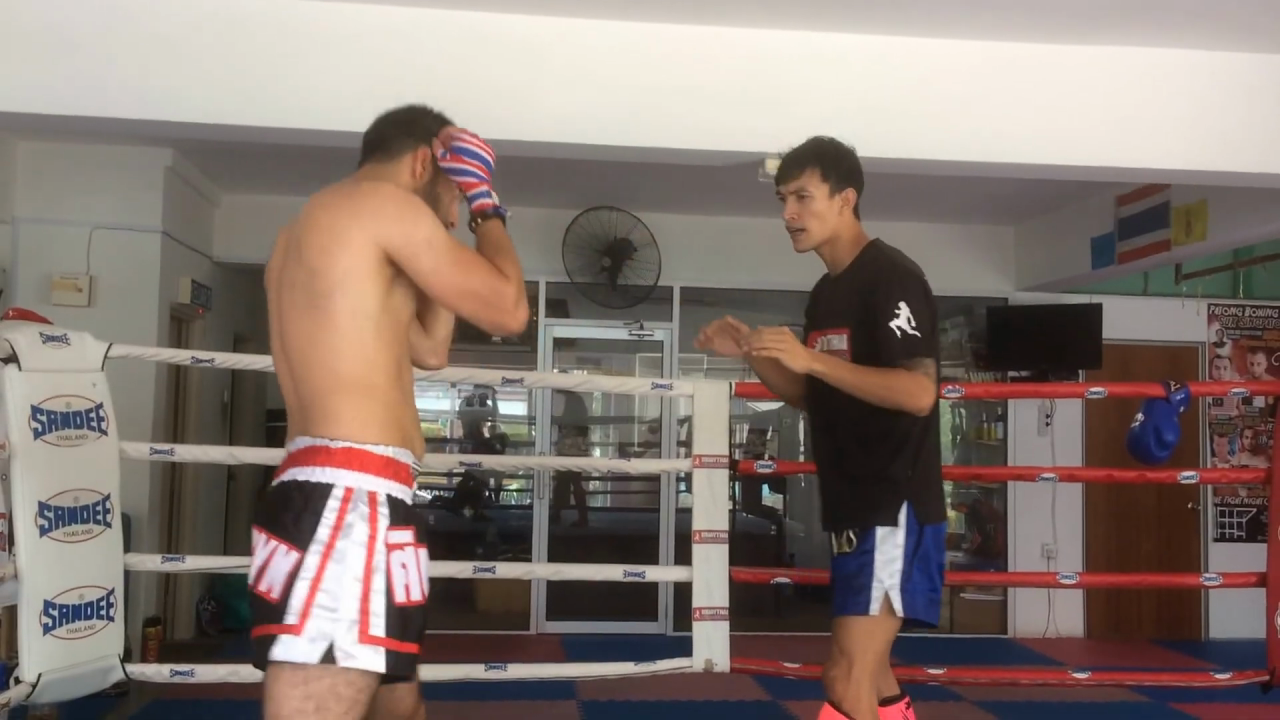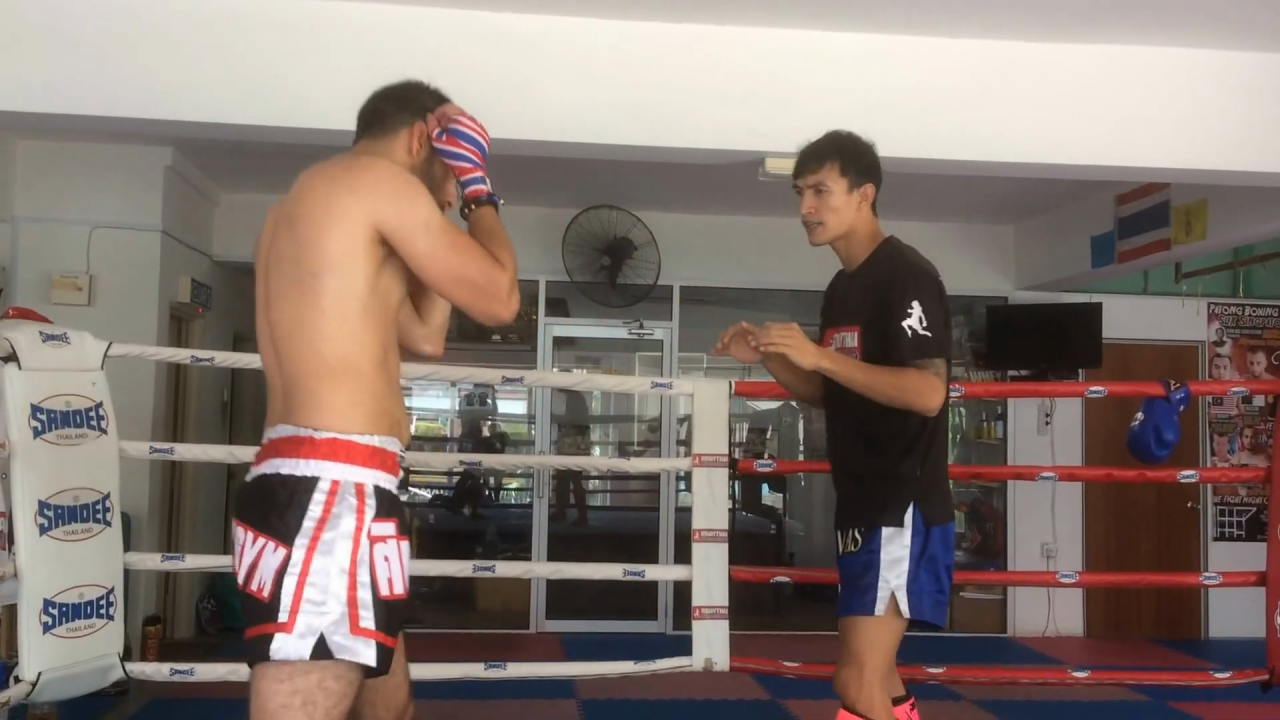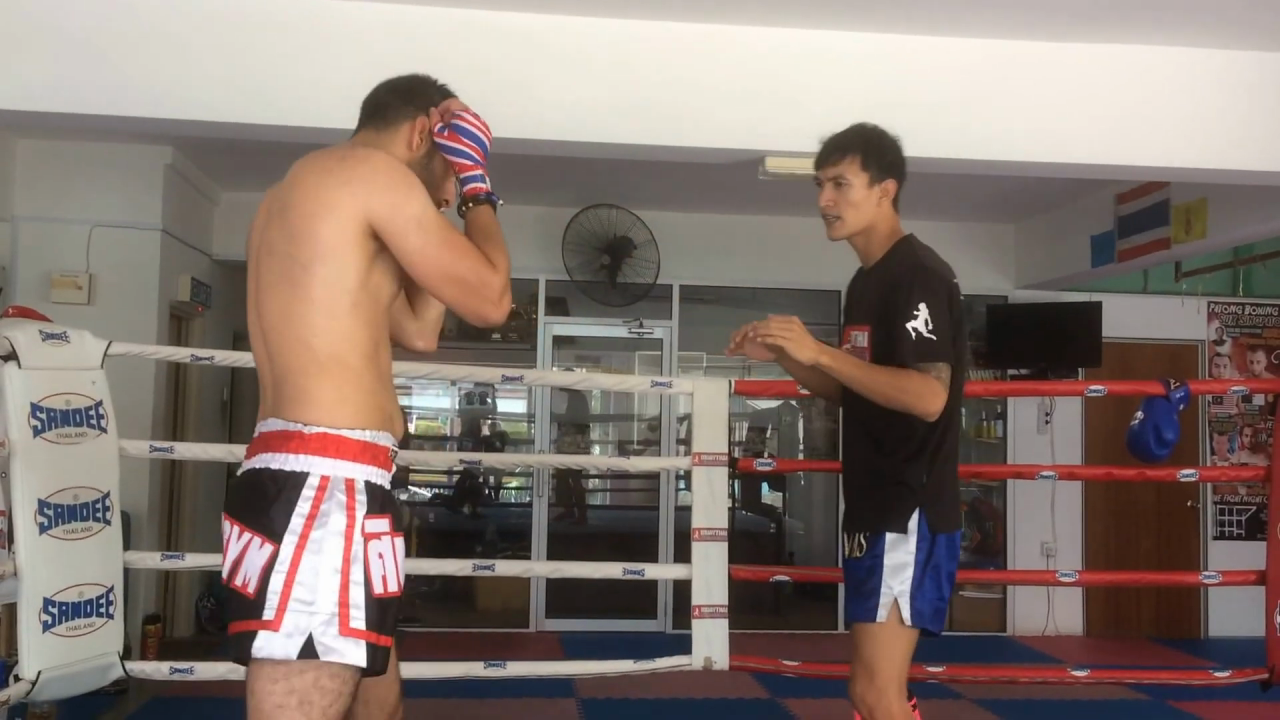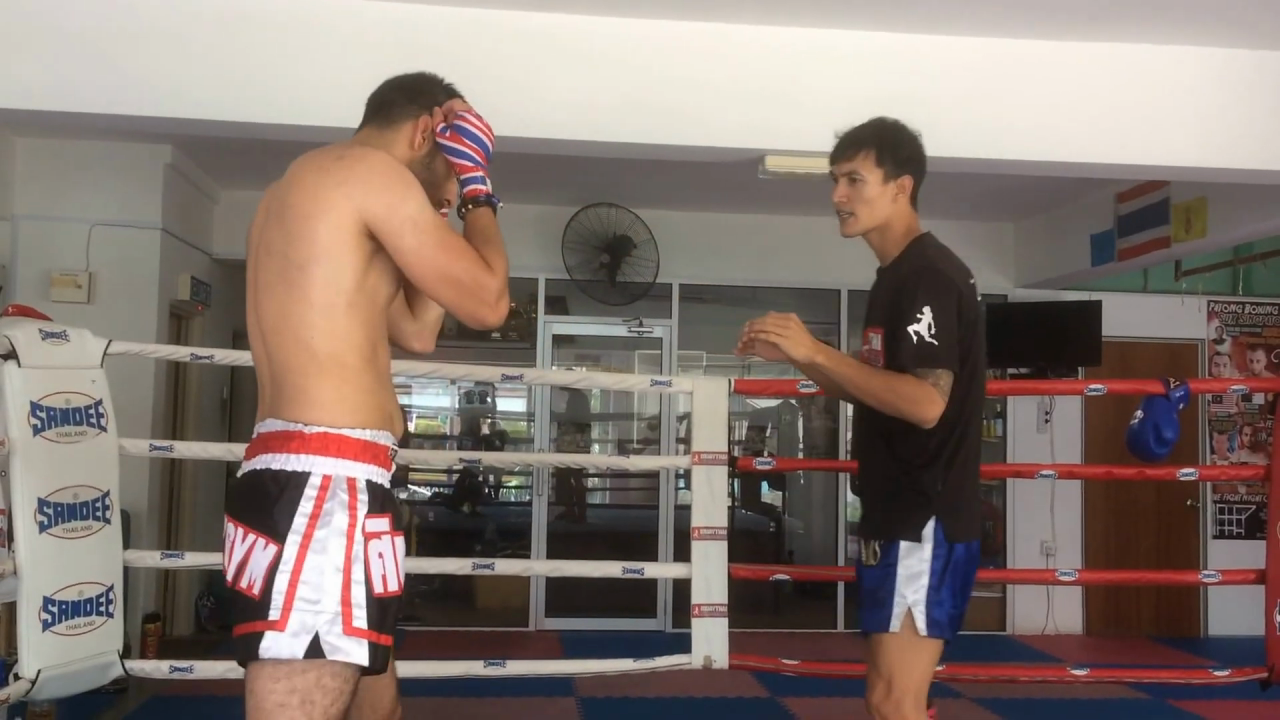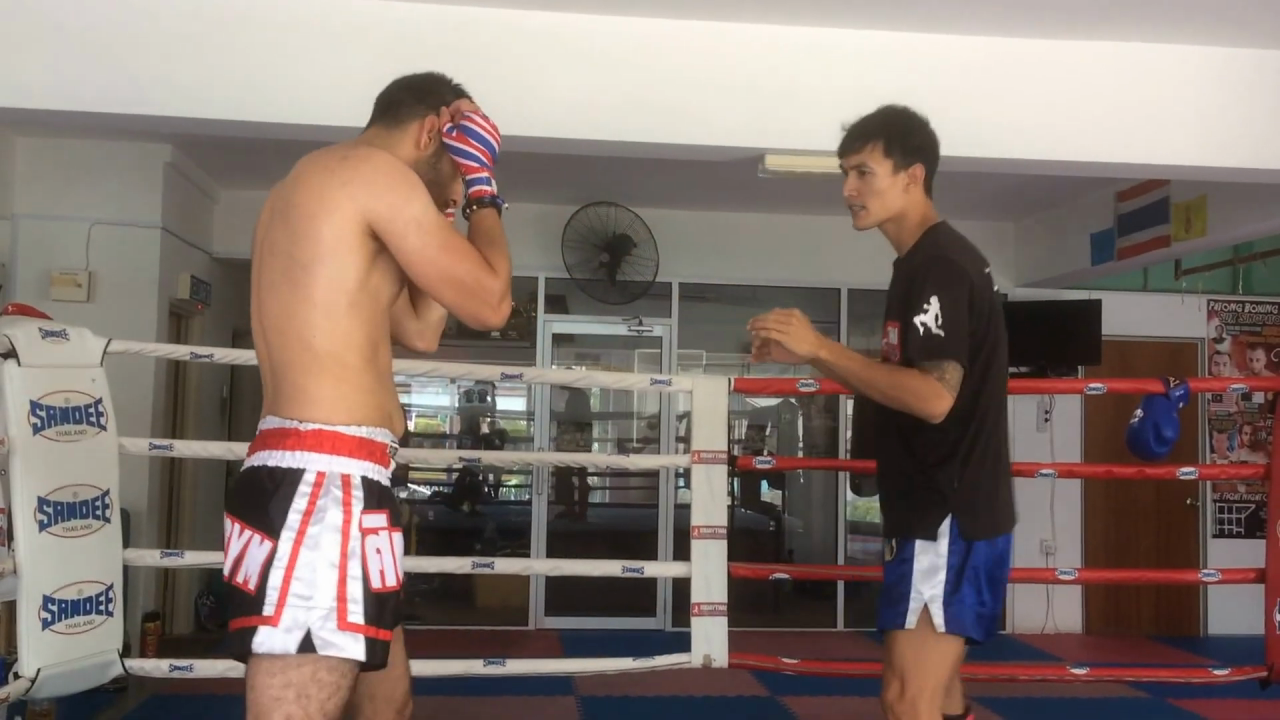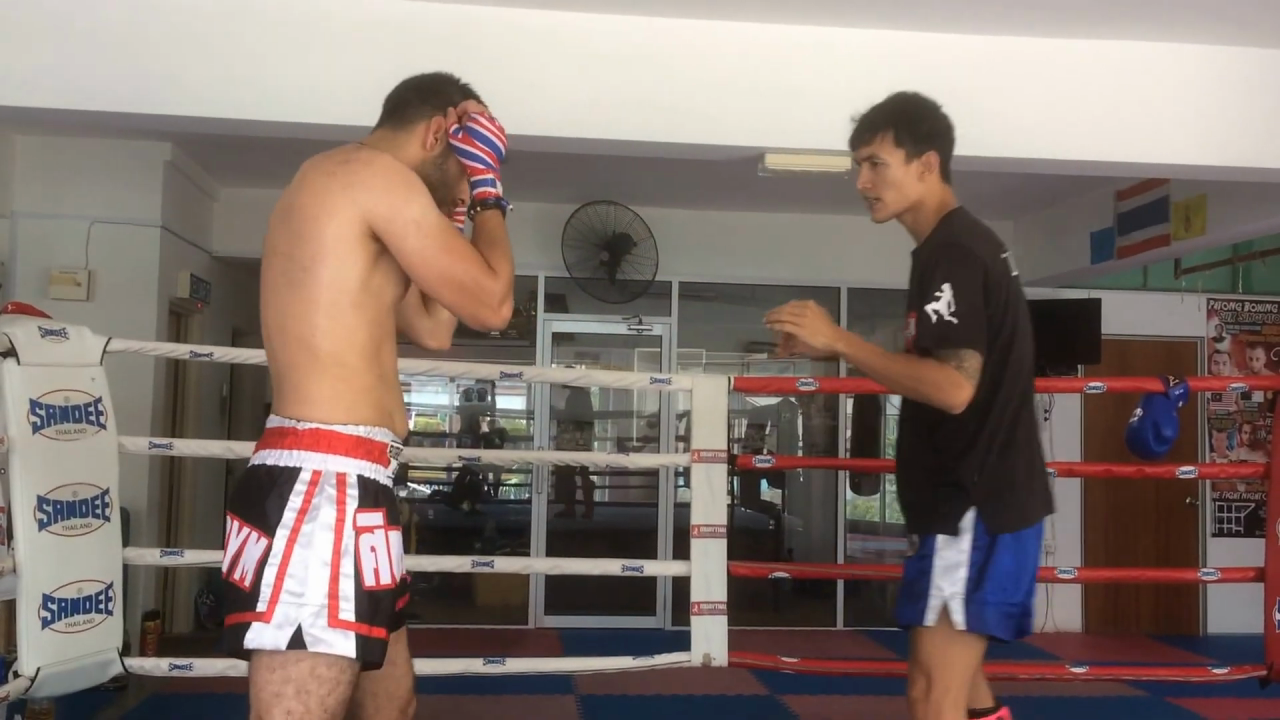
dt=0.1s
person 1, frame 1
left shoulder: (313, 228)
right shoulder: (384, 204)
left elbow: (428, 348)
right elbow: (508, 310)
left wrist: (443, 243)
right wrist: (484, 203)
left hip: (329, 498)
right hip: (349, 503)
person 1, frame 2
left shoulder: (301, 205)
right shoulder: (377, 179)
left elbow: (424, 334)
right elbow: (499, 300)
left wrist: (436, 228)
right wrist: (476, 189)
left hip: (310, 488)
right hip: (335, 494)
person 1, frame 3
left shoulder: (309, 192)
right shoulder: (372, 170)
left elbow: (417, 330)
right elbow: (489, 299)
left wrist: (435, 212)
right wrist: (476, 184)
left hip: (306, 482)
right hip: (323, 488)
person 1, frame 4
left shoulder: (310, 191)
right shoulder: (369, 170)
left elbow: (415, 331)
right elbow: (486, 302)
left wrist: (436, 216)
right wrist: (478, 186)
left hip: (304, 482)
right hip: (324, 487)
person 1, frame 5
left shoulder: (317, 189)
right shoulder: (372, 170)
left elbow: (419, 329)
right elbow: (489, 302)
left wrist: (442, 214)
right wrist: (482, 186)
left hip: (326, 484)
right hip: (325, 485)
person 1, frame 6
left shoulder: (334, 192)
right shoulder: (374, 172)
left elbow: (432, 327)
right elbow: (490, 303)
left wrist: (449, 219)
right wrist: (487, 187)
left hip: (332, 484)
right hip: (325, 484)
person 2, frame 1
left shoulder: (892, 278)
right shoulder: (826, 291)
left elbow: (918, 393)
right elbow: (810, 395)
left wrist: (811, 358)
right wrist: (751, 351)
left hip: (893, 507)
right hip: (856, 505)
person 2, frame 2
left shoulder: (906, 276)
right shoulder: (841, 287)
left elbow: (927, 393)
left wrist: (821, 356)
right wrist: (766, 353)
left hip: (901, 507)
right hip: (866, 505)
person 2, frame 3
left shoulder: (917, 275)
right shoulder: (869, 280)
left elbow: (925, 397)
left wrist: (817, 352)
right wrist: (783, 356)
left hip: (908, 510)
right hip: (883, 507)
person 2, frame 4
left shoulder: (930, 275)
right shoulder: (894, 277)
left elbow: (925, 403)
left wrist: (816, 351)
right wrist: (793, 354)
left hip: (925, 517)
right hip: (902, 512)
person 2, frame 5
left shoulder: (938, 266)
right shoulder: (930, 261)
left elbow: (932, 398)
left wrist: (821, 349)
right wrist: (808, 355)
left hip: (947, 514)
right hip: (951, 509)
person 2, frame 6
left shoulder: (953, 253)
right shoulder: (952, 248)
left elbow: (953, 387)
left wrist: (839, 339)
right wrist: (833, 346)
left hip: (971, 507)
right hip: (979, 501)
